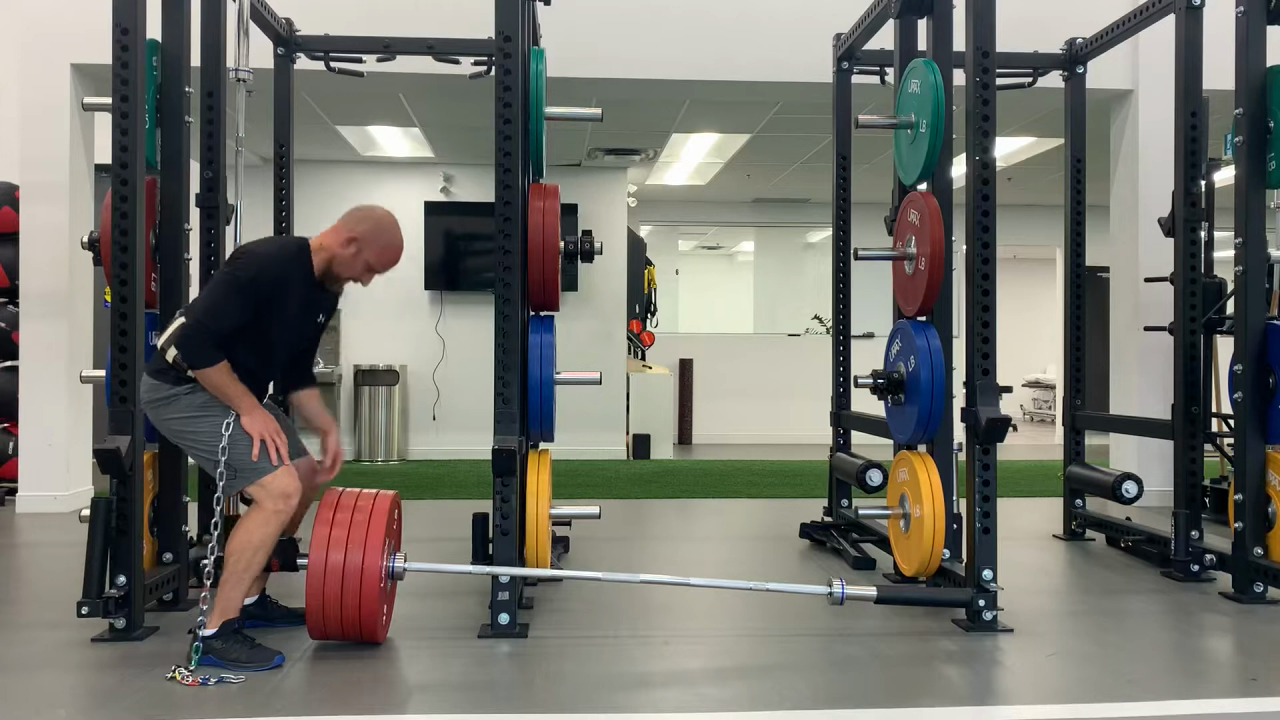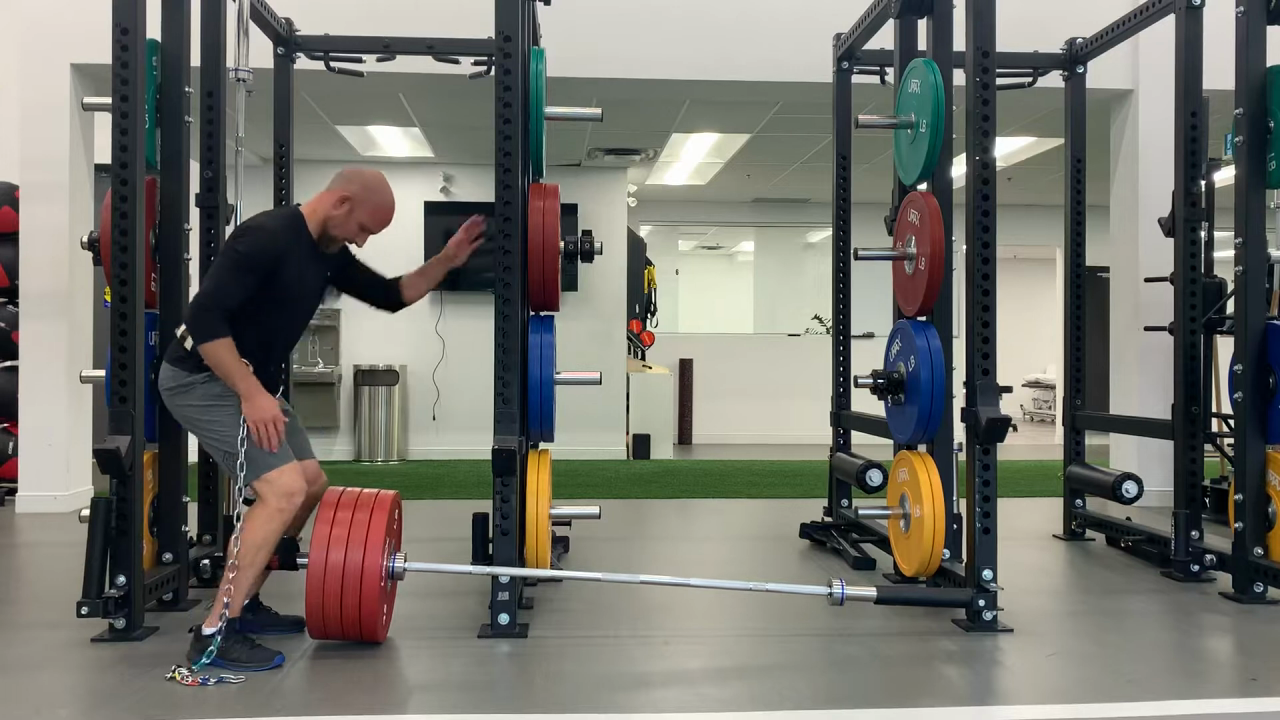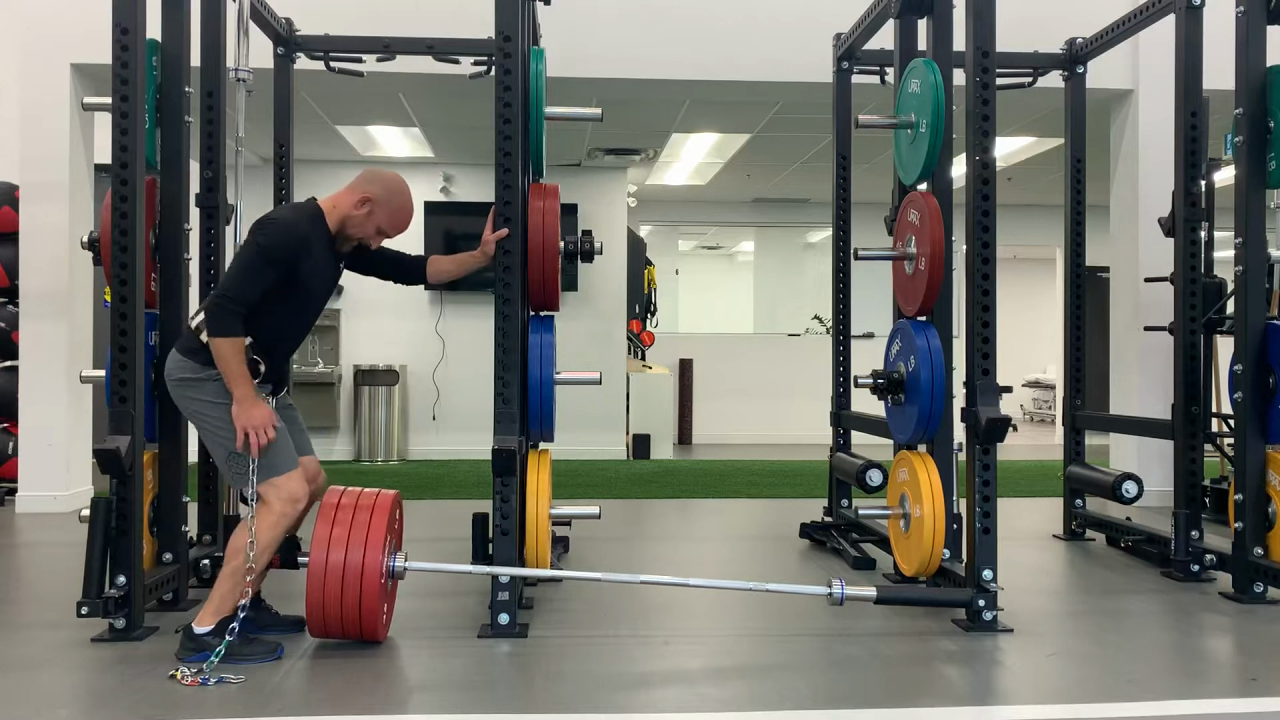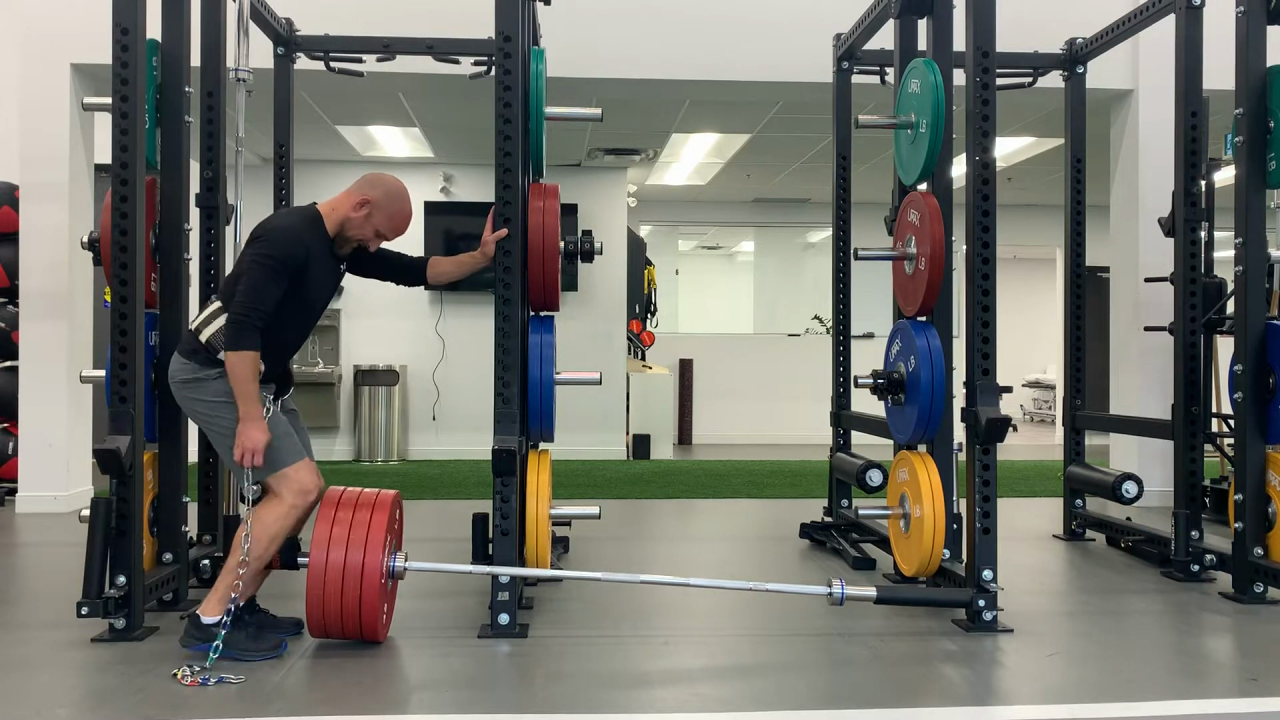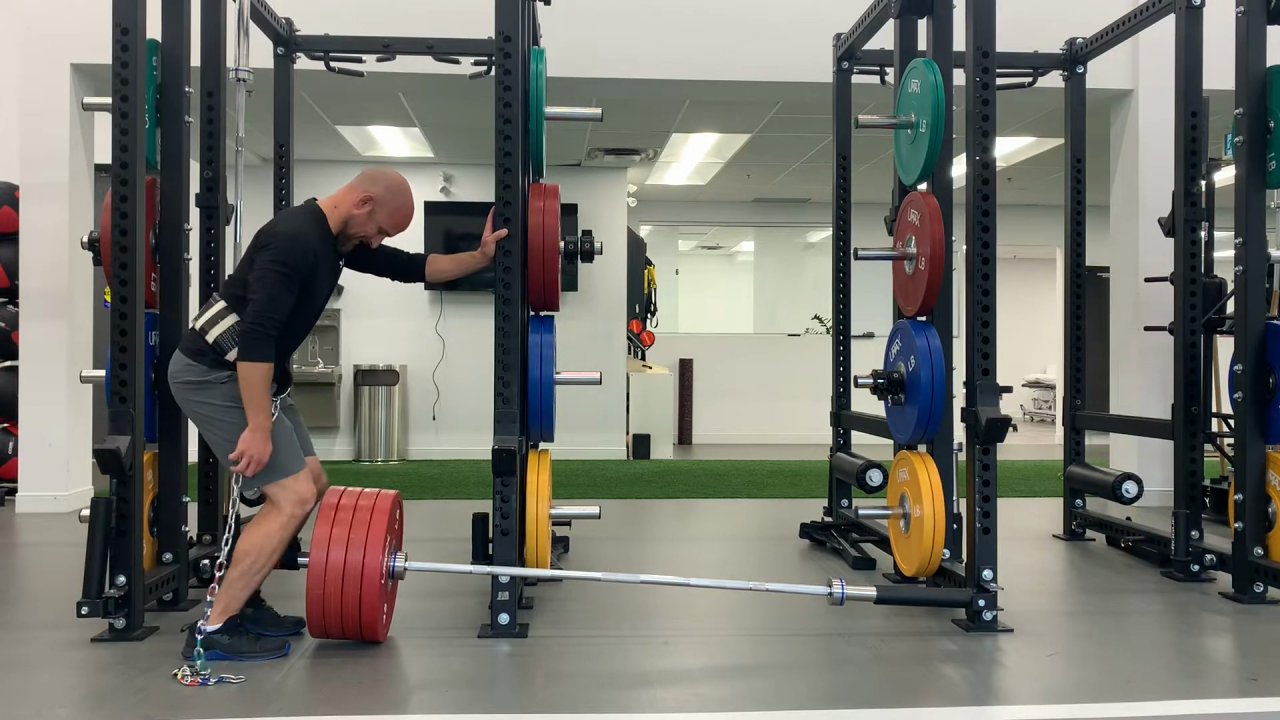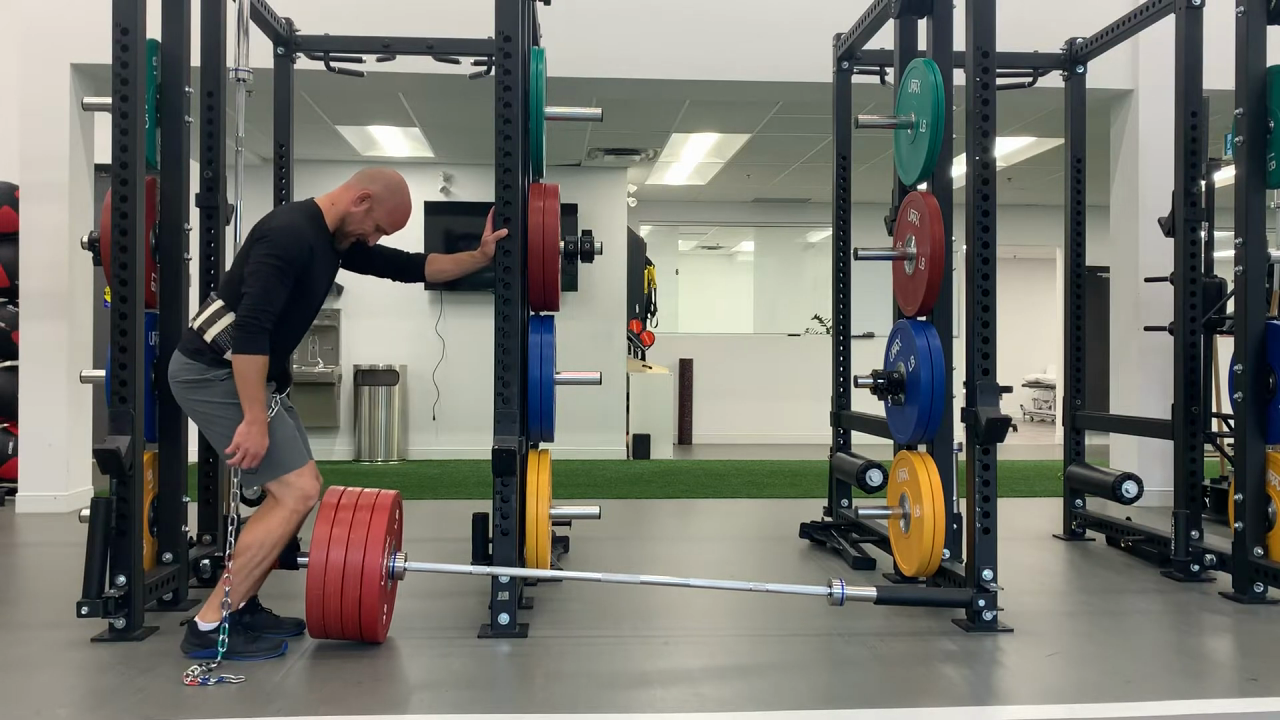
dt=0.4s
person 1, frame 1
left shoulder: (323, 294)
right shoulder: (268, 264)
left elbow: (296, 375)
right elbow: (195, 339)
left wrist: (329, 430)
right wrist: (250, 409)
left hip: (235, 388)
right hip: (181, 387)
left knee: (305, 479)
right knee: (280, 492)
left ankle: (249, 598)
right ankle: (215, 632)
person 1, frame 2
left shoulder: (328, 251)
right shoulder: (267, 236)
left elbow: (388, 295)
right elbow: (203, 317)
left wrist: (444, 262)
right wrist: (251, 393)
left hip: (250, 380)
right hip: (203, 378)
left knee: (311, 485)
right knee: (285, 490)
left ankle: (242, 603)
right ankle: (215, 633)
person 1, frame 3
left shoulder: (340, 242)
right shoulder: (287, 230)
left elbow: (412, 270)
right elbow: (222, 310)
left wrist: (481, 256)
right wrist: (244, 399)
left hip: (257, 376)
right hip: (210, 372)
left knee: (310, 483)
right knee: (284, 496)
left ankle: (243, 603)
right ankle: (205, 632)
person 1, frame 4
left shoulder: (340, 245)
right shoulder: (287, 235)
left elbow: (412, 272)
right elbow: (242, 325)
left wrist: (480, 258)
right wrist: (251, 418)
left hip: (256, 374)
right hip: (212, 371)
left knee: (306, 490)
right knee: (298, 487)
left ankle: (239, 605)
right ankle: (211, 619)
person 1, frame 5
left shoulder: (337, 239)
right shoulder: (296, 237)
left elbow: (410, 268)
right elbow: (257, 333)
left wrist: (480, 257)
right wrist: (259, 429)
left hip: (246, 372)
right hip: (214, 373)
left knee: (311, 485)
right knee: (293, 496)
left ankle: (244, 603)
right ankle: (213, 629)
person 1, frame 6
left shoulder: (334, 239)
right shoulder: (290, 232)
left elbow: (407, 268)
right elbow: (249, 327)
left wrist: (480, 257)
right wrist: (255, 421)
left hip: (248, 372)
right hip: (215, 371)
left knee: (302, 490)
right knee: (298, 492)
left ankle: (239, 606)
right ankle: (210, 625)
